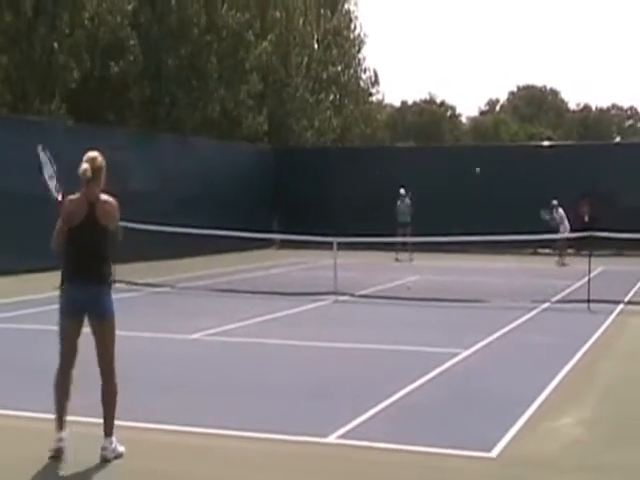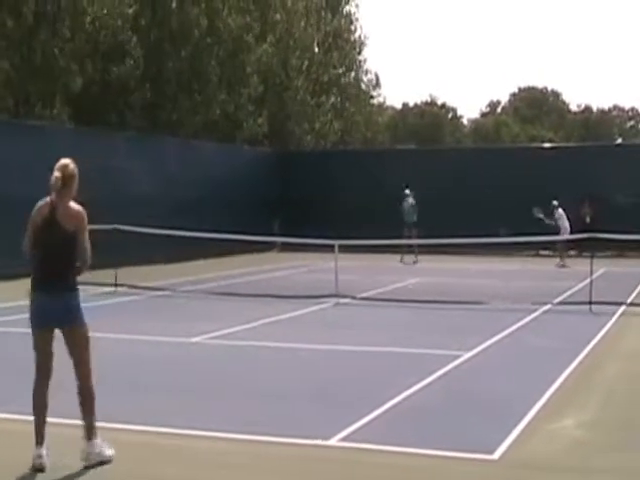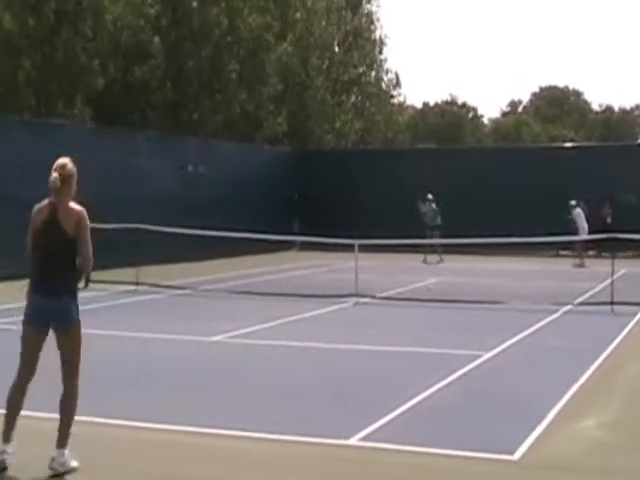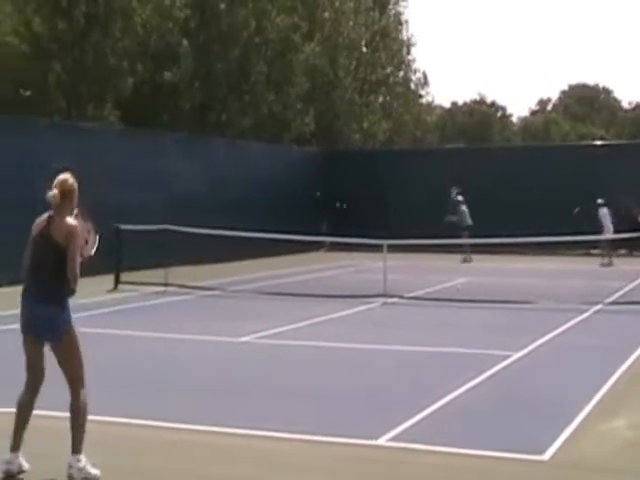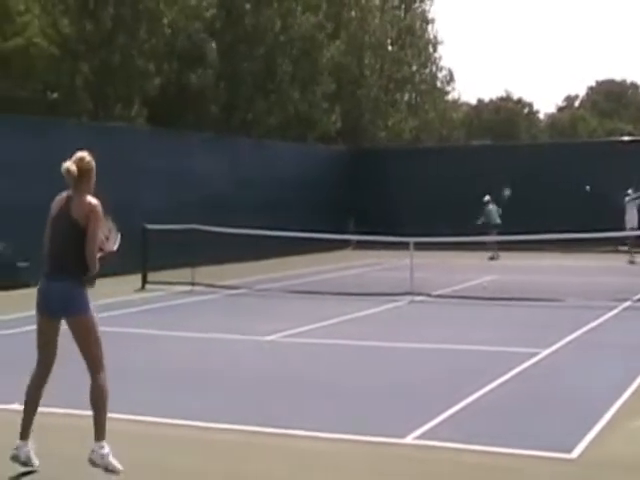
dt=0.3s
person 1, frame 1
left shoulder: (69, 204)
right shoulder: (111, 206)
left elbow: (56, 244)
left hip: (72, 290)
right hip: (99, 292)
left knee: (66, 364)
right knee: (107, 369)
left ankle: (60, 433)
right ankle: (109, 442)
person 1, frame 2
left shoulder: (39, 208)
right shoulder: (77, 213)
left elbow: (28, 251)
right elbow: (84, 262)
left hip: (40, 297)
right hip: (65, 298)
left knee: (42, 376)
right knee: (83, 375)
left ankle: (39, 451)
right ankle: (92, 445)
person 1, frame 3
left shoulder: (38, 210)
right shoulder: (79, 214)
left elbow: (31, 252)
right elbow: (87, 263)
left hip: (36, 298)
right hip: (64, 301)
right knee: (71, 381)
right ankle: (61, 453)
person 1, frame 4
left shoulder: (39, 223)
right shoulder: (72, 226)
left elbow: (27, 267)
right elbow: (72, 275)
left hip: (29, 306)
right hip: (54, 310)
left knee: (33, 382)
right knee: (77, 387)
person 1, frame 5
left shoulder: (58, 202)
right shoulder: (91, 205)
left elbow: (48, 246)
right elbow: (91, 257)
right wrist: (89, 272)
left hip: (47, 288)
right hip: (70, 291)
left knee: (42, 368)
right knee: (97, 369)
left ankle: (22, 446)
right ankle: (100, 449)
